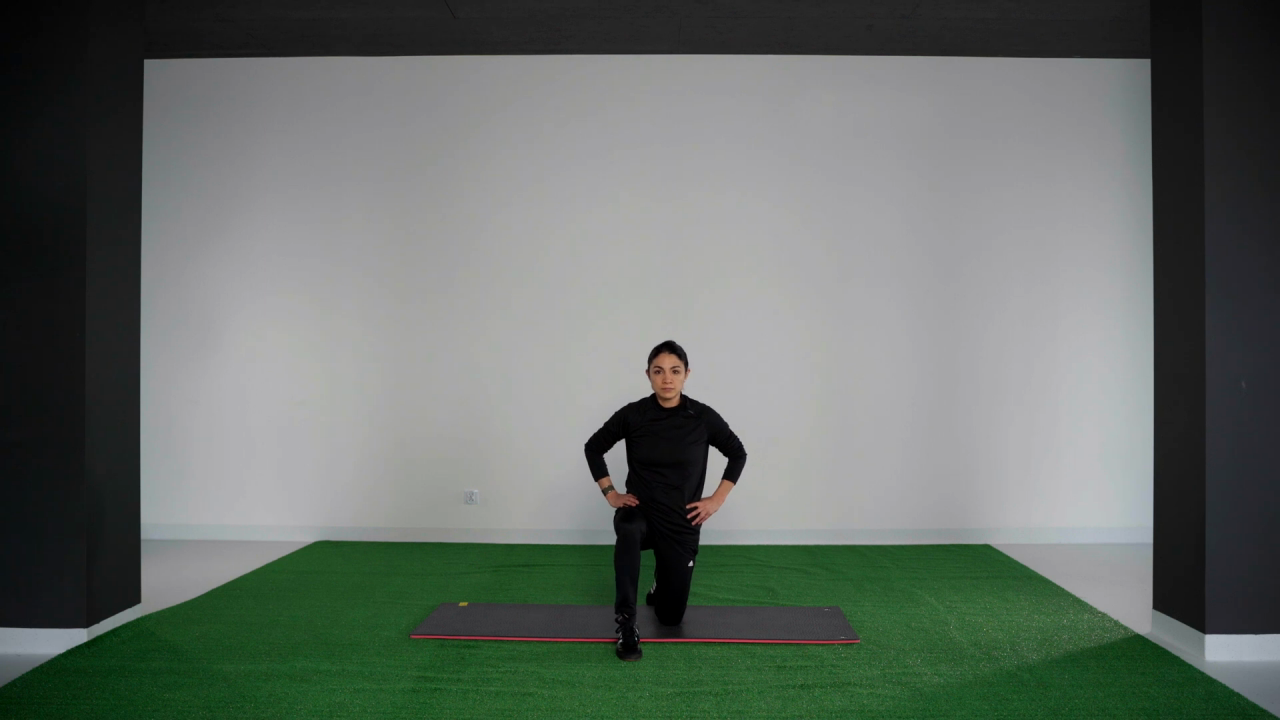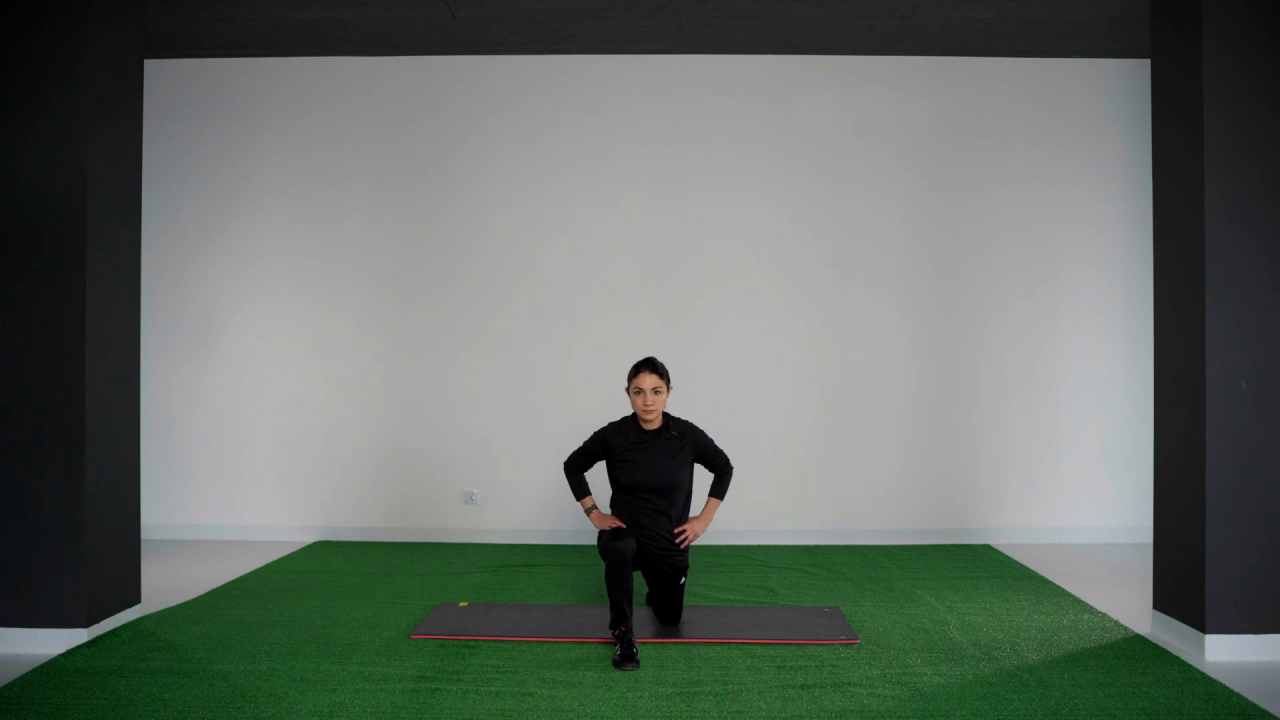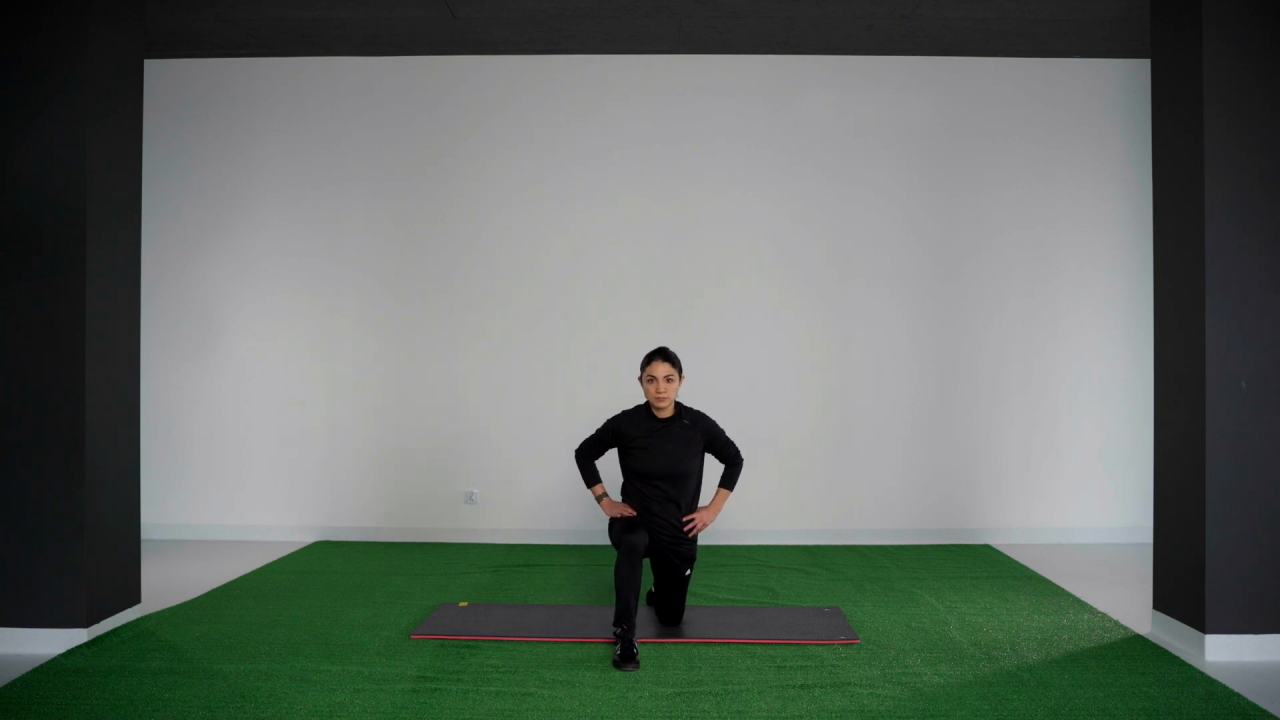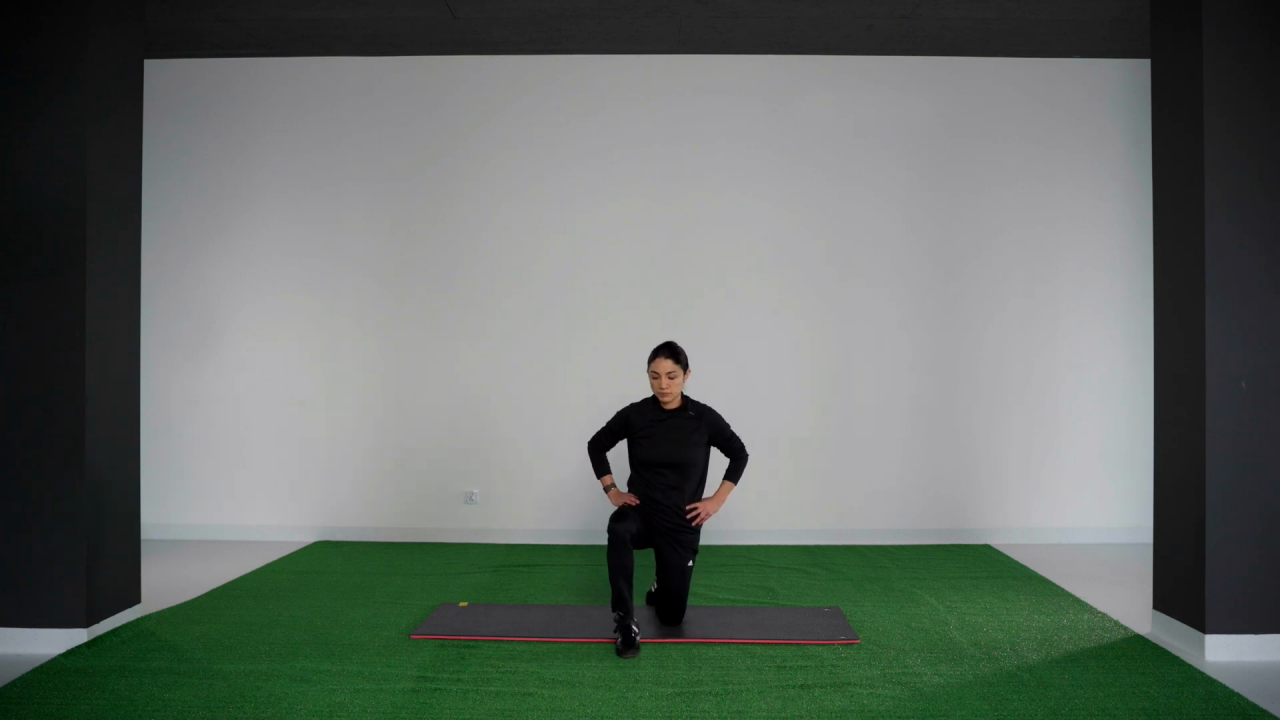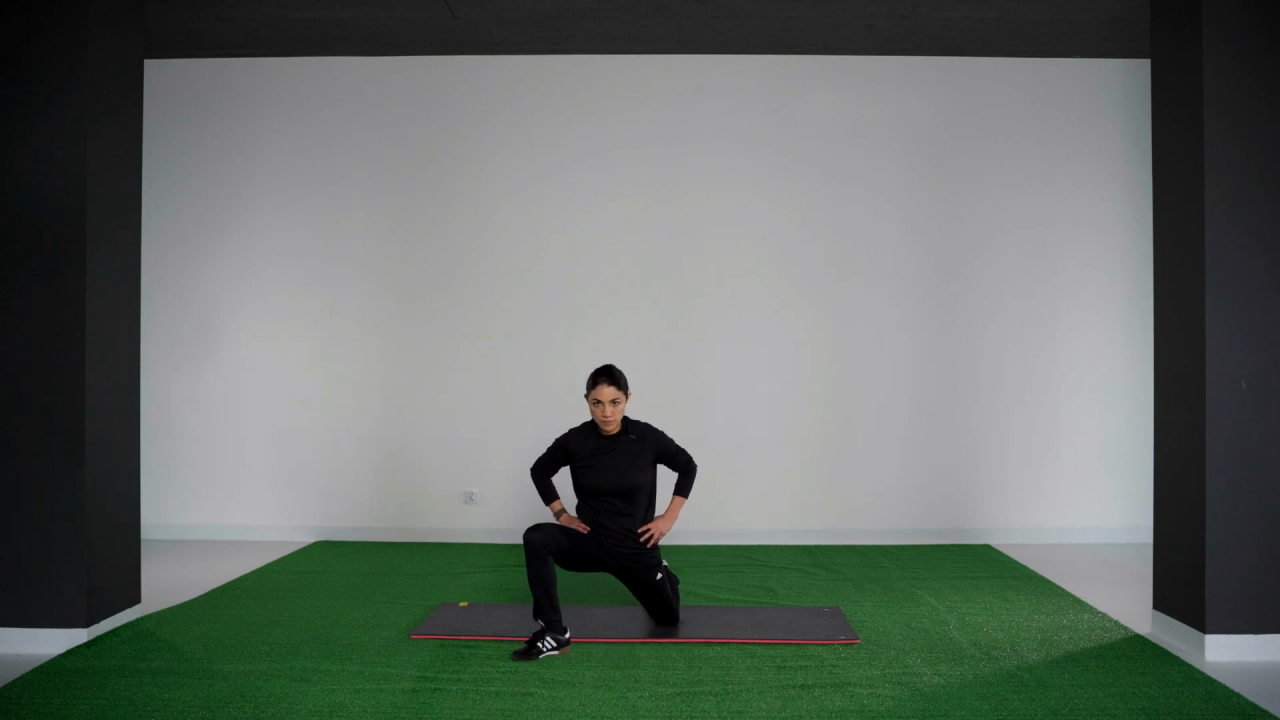
dt=1s
person 1, frame 1
left shoulder: (703, 417)
right shoulder: (632, 414)
left elbow: (737, 453)
right elbow: (594, 447)
left wrist: (718, 498)
right wrist: (610, 493)
left hip: (681, 522)
right hip: (640, 511)
left knee: (671, 615)
right knee: (628, 530)
left ankle: (660, 587)
right ankle: (625, 622)
person 1, frame 2
left shoulder: (687, 435)
right shoulder: (613, 435)
left elbow: (724, 468)
right elbow: (573, 466)
left wrist: (705, 518)
right wrist: (594, 513)
left hip: (670, 541)
right hip: (624, 534)
left knee: (670, 618)
right knee: (620, 548)
left ankle: (656, 591)
right ankle: (623, 635)
person 1, frame 3
left shoulder: (698, 425)
right shoulder: (626, 423)
left elbow: (734, 460)
right elbow: (584, 453)
left wrist: (714, 508)
right wrist: (605, 501)
left hip: (679, 530)
right hip: (634, 521)
left knee: (671, 617)
right knee: (633, 542)
left ankle: (659, 588)
right ankle: (624, 634)
person 1, frame 4
left shoulder: (704, 418)
right shoulder: (634, 414)
left elbow: (739, 454)
right elbow: (597, 445)
left wrist: (718, 499)
right wrist: (611, 490)
left hip: (681, 522)
right hip: (640, 511)
left knee: (671, 616)
right knee: (619, 529)
left ankle: (661, 583)
right ankle: (625, 623)
person 1, frame 5
left shoulder: (647, 437)
right shoulder: (574, 441)
left elbow: (687, 467)
right elbow: (539, 471)
left wrist: (669, 518)
right wrist: (561, 515)
left hip: (635, 545)
right hip: (590, 540)
left knee: (669, 619)
right knee: (536, 537)
left ankle: (662, 576)
right ankle: (554, 633)
